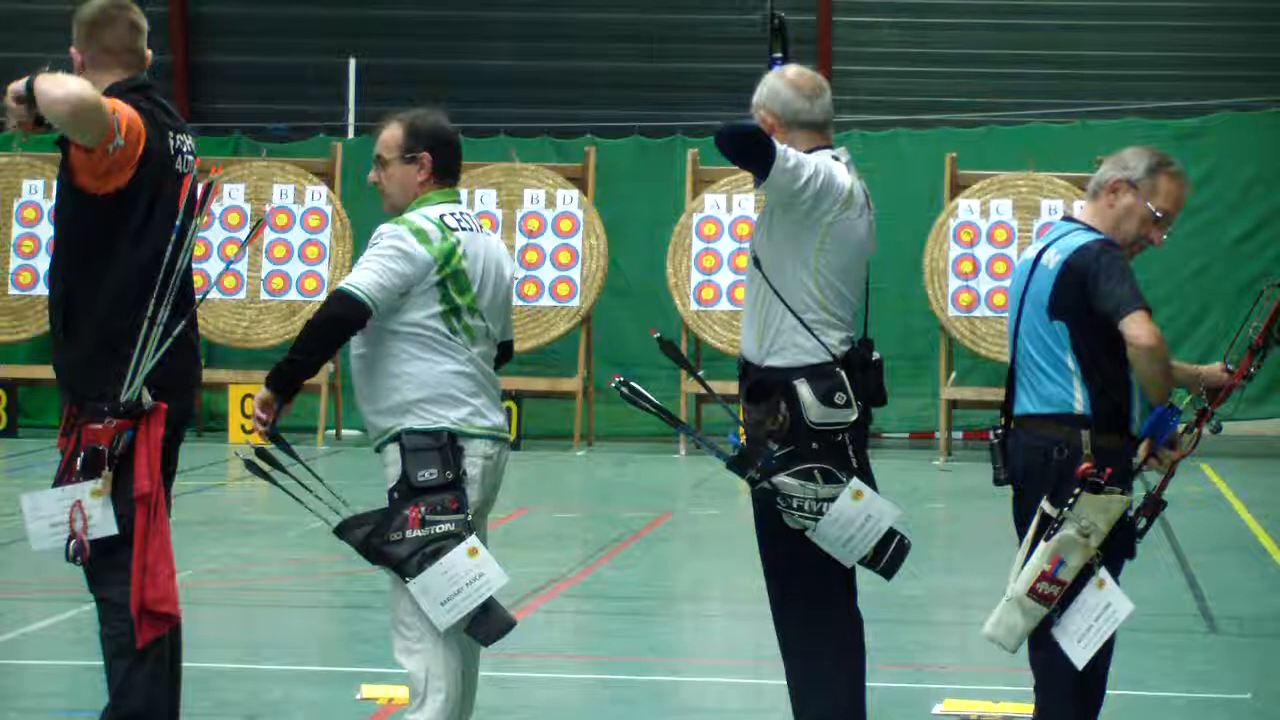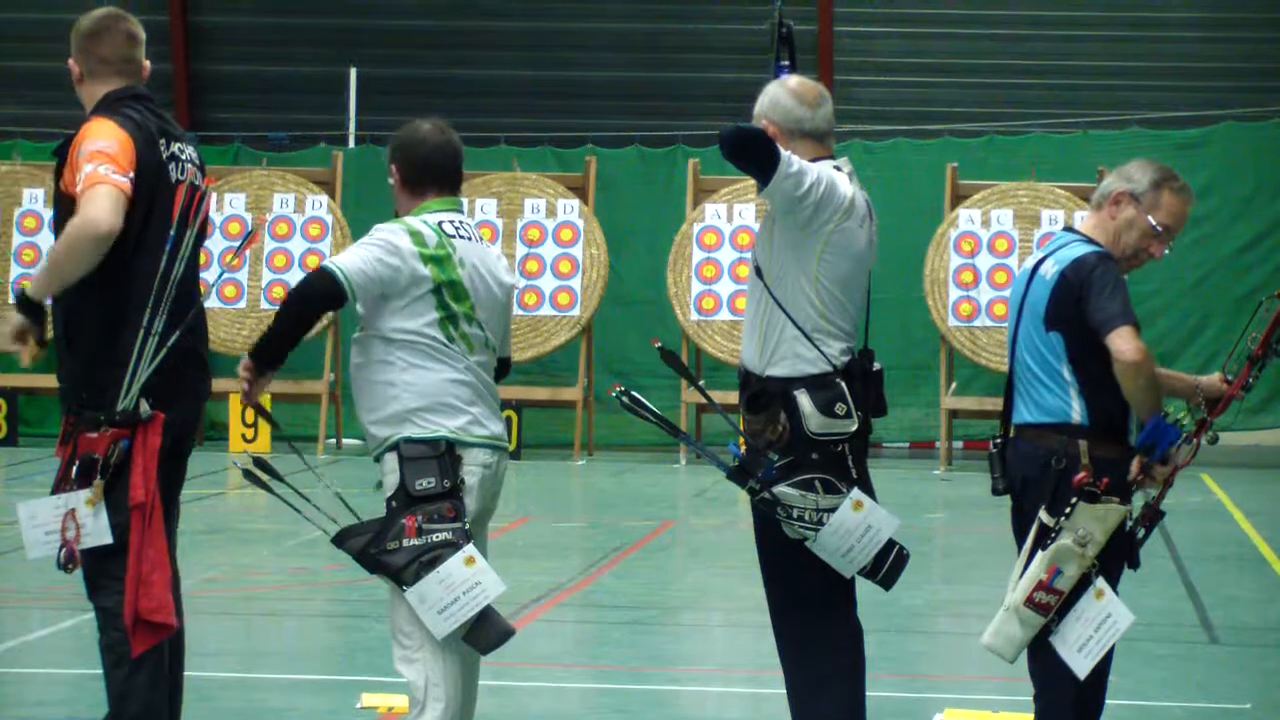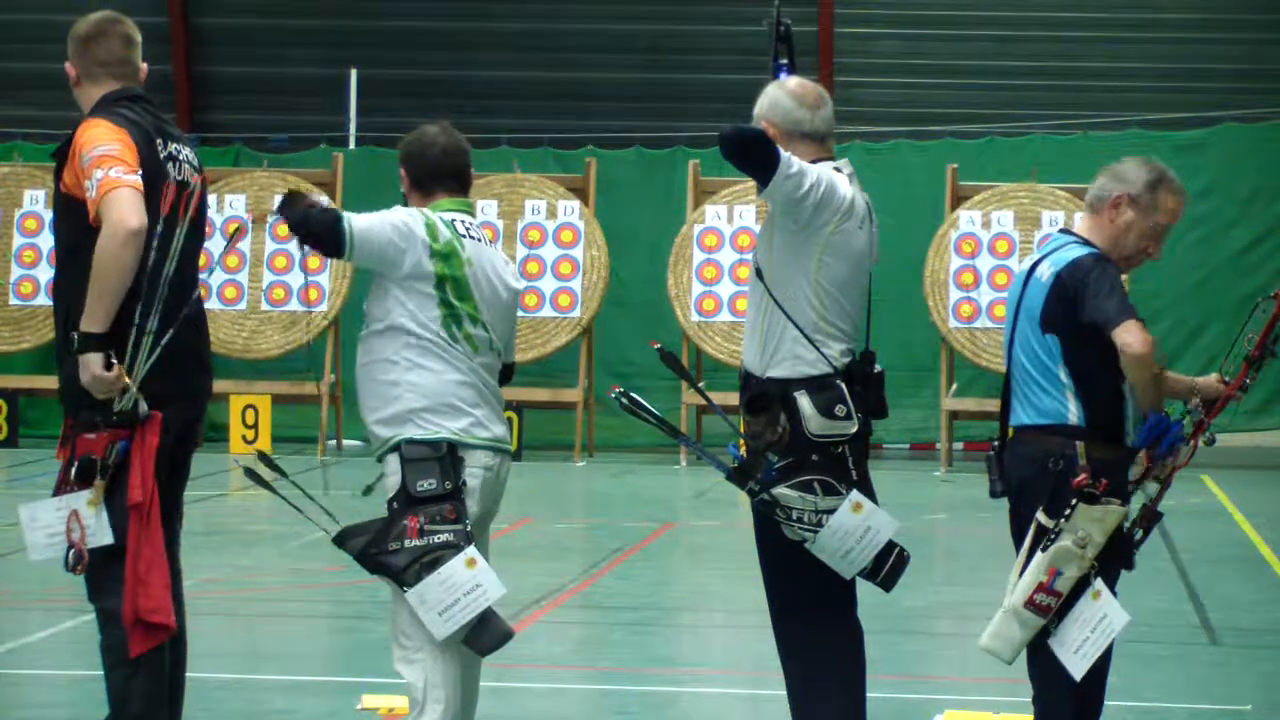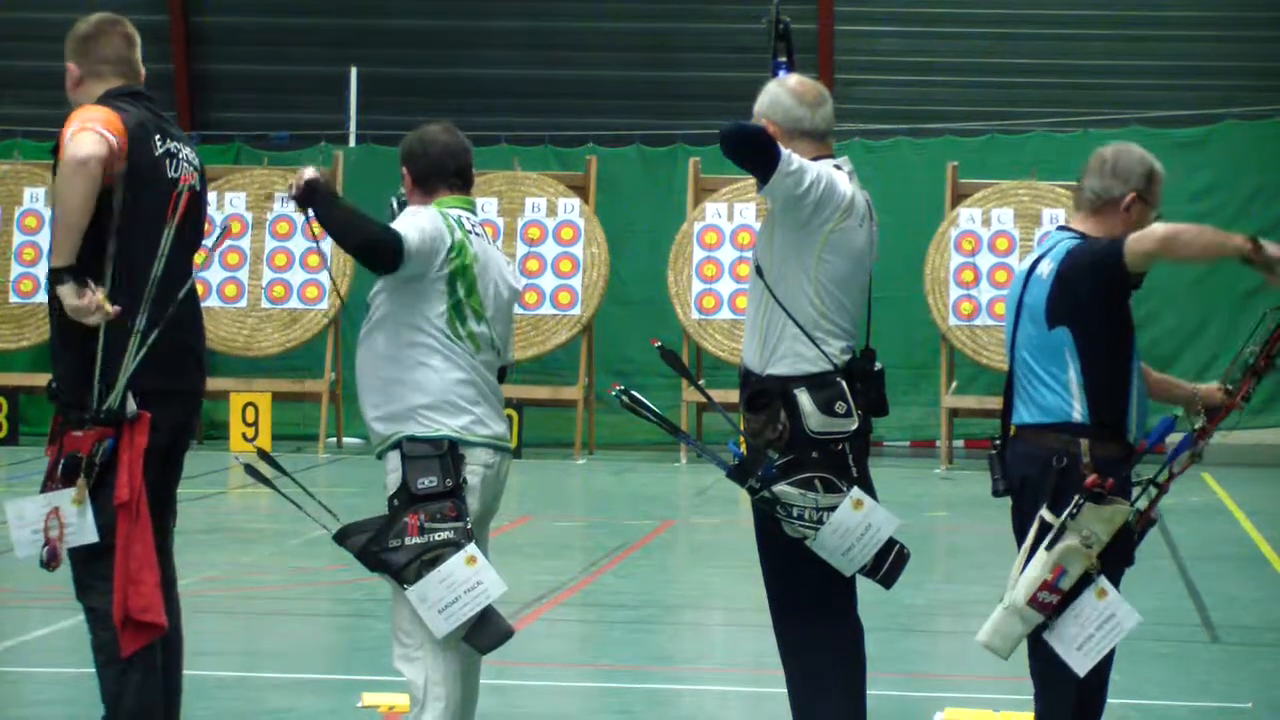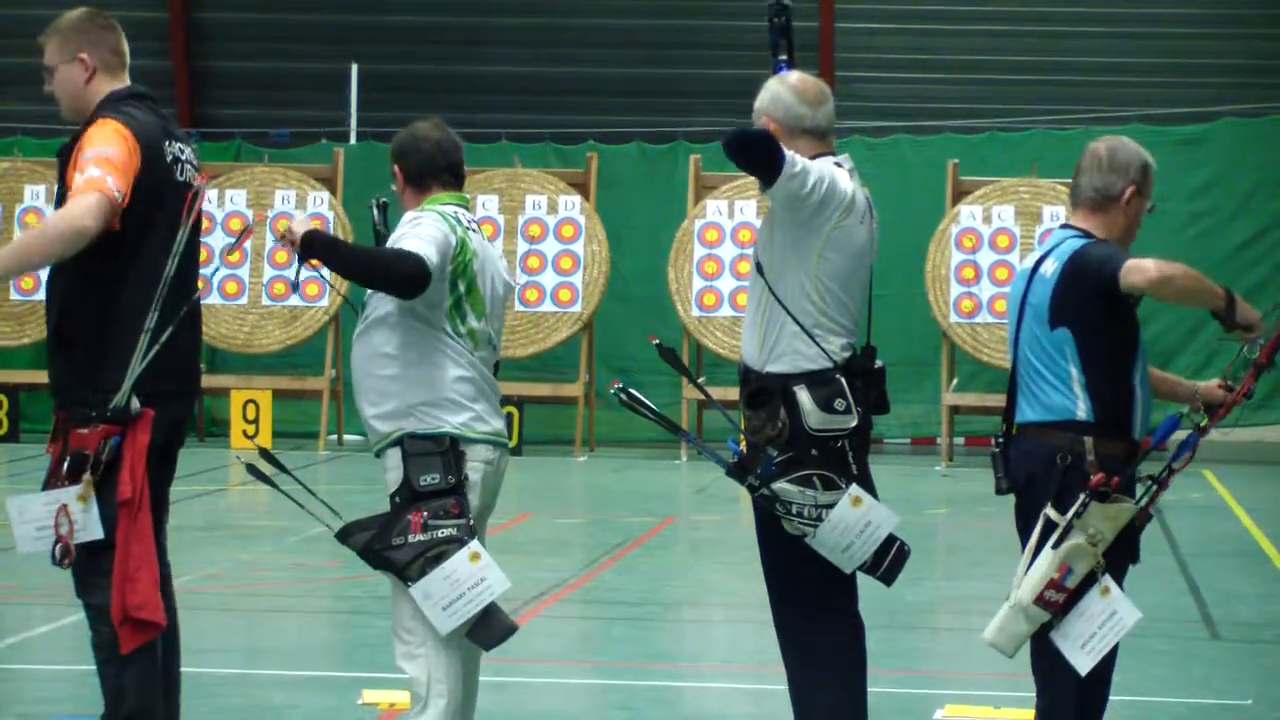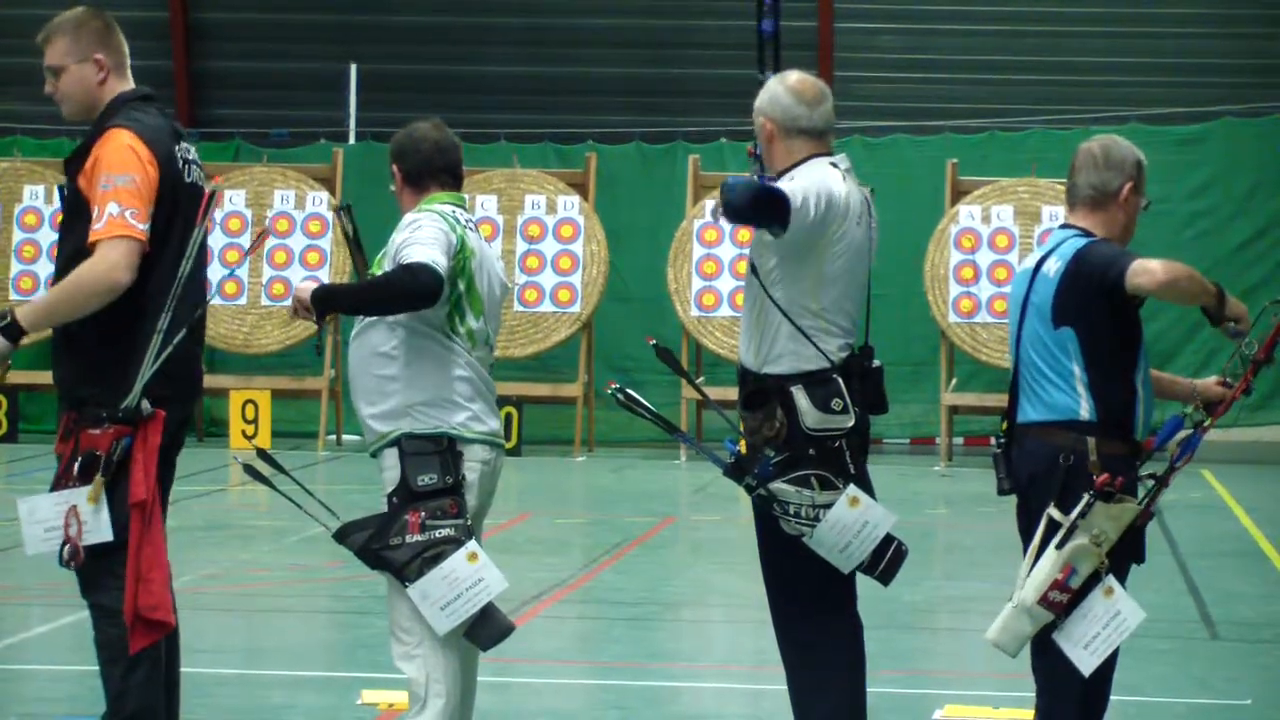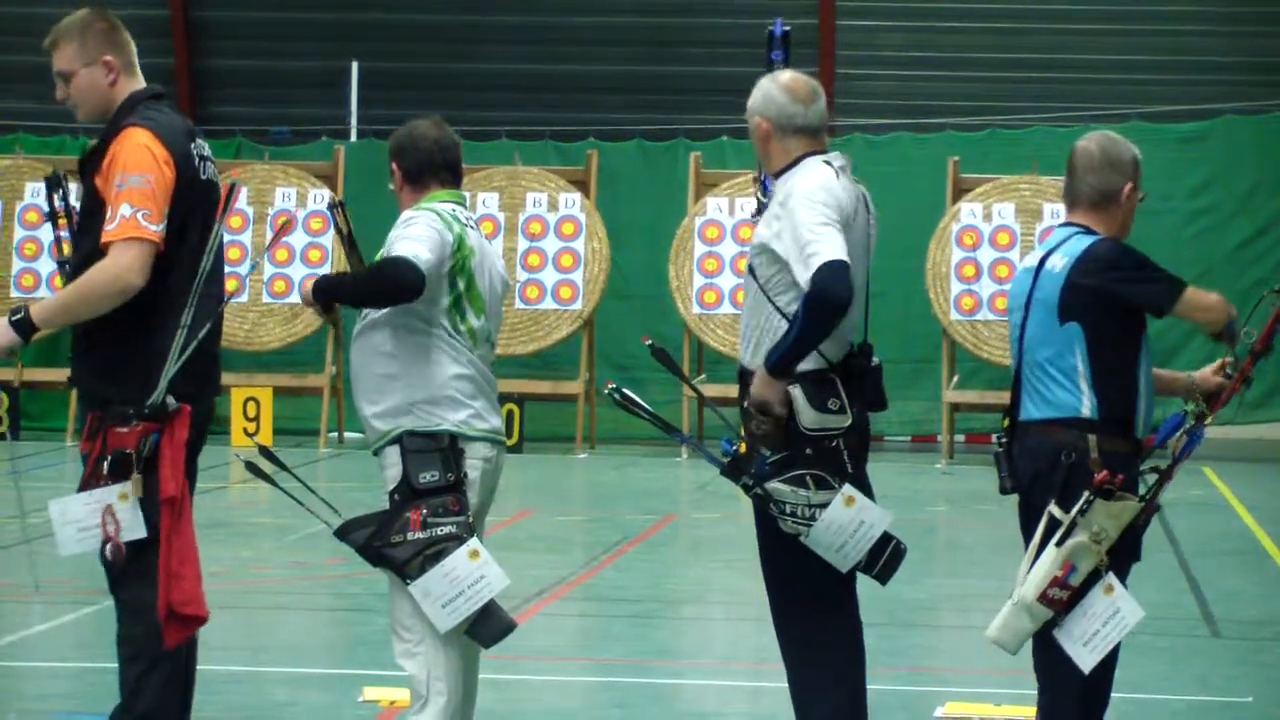
dt=0.5s
person 1, frame 1
left shoulder: (119, 124)
right shoulder: (167, 126)
left elbow: (74, 99)
left hip: (117, 377)
right hip: (157, 371)
left knee: (119, 561)
right knee: (140, 552)
person 1, frame 2
left shoulder: (106, 133)
right shoulder: (176, 139)
left elbow: (99, 223)
left hip: (120, 387)
right hip: (172, 379)
left knee: (117, 568)
right knee: (149, 562)
person 1, frame 3
left shoulder: (100, 134)
right shoulder: (173, 141)
left elbow: (126, 225)
left wrist: (90, 340)
left hip: (123, 388)
right hip: (175, 381)
left knee: (120, 572)
right knee: (152, 564)
person 1, frame 4
left shoulder: (102, 121)
right shoulder: (178, 144)
left elbow: (81, 158)
left wrist: (66, 269)
left hip: (117, 385)
right hip: (169, 380)
left knee: (109, 571)
right knee: (148, 562)
person 1, frame 5
left shoulder: (114, 131)
right shoulder: (170, 138)
left elbow: (80, 219)
left hip: (113, 389)
right hip: (158, 383)
left knee: (110, 571)
right knee: (140, 563)
person 1, frame 6
left shoulder: (121, 142)
right shoulder: (166, 135)
left elbow: (113, 267)
left hip: (120, 394)
right hip: (153, 387)
left knee: (114, 575)
right knee: (138, 566)
person 1, frame 7
left shoulder: (137, 141)
right shoulder: (178, 133)
left elbow: (126, 271)
right wrist: (85, 232)
left hip: (143, 394)
right hip: (165, 386)
left knee: (143, 571)
right knee: (155, 566)
person 2, frame 1
left shoulder: (817, 179)
right shoulder: (839, 181)
left elbow: (734, 140)
left wrist: (763, 133)
left hip: (801, 409)
right hip: (811, 401)
left knee: (813, 589)
right knee: (809, 584)
person 2, frame 2
left shoulder: (814, 189)
right shoulder: (841, 191)
left elbow: (736, 142)
left wrist: (768, 139)
left hip: (802, 419)
right hip: (816, 407)
left knee: (812, 599)
right knee: (809, 594)
person 2, frame 3
left shoulder: (817, 192)
right shoulder: (843, 193)
left elbow: (737, 143)
left wrist: (765, 139)
left hip: (803, 422)
right hip: (814, 412)
left knee: (813, 601)
right knee: (810, 597)
person 2, frame 4
left shoulder: (817, 189)
right shoulder: (844, 191)
left elbow: (738, 140)
left wrist: (765, 141)
left hip: (804, 421)
right hip: (816, 410)
left knee: (812, 600)
right knee: (810, 595)
person 2, frame 5
left shoulder: (819, 188)
right shoulder: (841, 186)
left elbow: (742, 145)
left wrist: (766, 140)
left hip: (803, 418)
right hip: (813, 408)
left knee: (813, 595)
right knee: (811, 592)
person 2, frame 6
left shoulder: (814, 185)
right shoulder: (841, 184)
left elbow: (757, 201)
left wrist: (734, 191)
left hip: (801, 416)
right hip: (820, 407)
left knee: (810, 593)
right knee: (814, 590)
person 2, frame 7
left shoulder: (808, 189)
right shoulder: (839, 183)
left elbow: (831, 291)
left wrist: (774, 369)
left hip: (802, 413)
left knee: (809, 591)
right knee: (818, 590)
person 3, frame 1
left shoulder: (410, 234)
right shoulder: (488, 243)
left elbow: (340, 315)
left wrist: (278, 386)
right hip: (477, 441)
left knee: (425, 611)
person 3, frame 2
left shoulder: (404, 240)
right shoulder: (490, 255)
left elbow: (315, 295)
left wrist: (262, 358)
right hip: (477, 451)
left knee: (425, 624)
person 3, frame 3
left shoulder: (414, 232)
right shoulder: (497, 259)
left elbow: (323, 228)
left wrist: (295, 202)
right hip: (480, 452)
left knee: (425, 622)
person 3, frame 4
left shoulder: (431, 224)
right shoulder: (493, 255)
left elbow: (381, 248)
left wrist: (314, 192)
right hip: (475, 447)
left knee: (426, 622)
person 3, frame 5
left shoulder: (431, 223)
right shoulder: (484, 247)
left elbow: (407, 274)
left wrist: (314, 241)
right hip: (469, 444)
left knee: (426, 615)
person 3, frame 6
left shoulder: (429, 223)
right shoulder: (478, 243)
left elbow: (420, 285)
left wrist: (324, 297)
right hip: (464, 445)
left knee: (424, 616)
person 3, frame 7
left shoulder: (427, 219)
right shoulder: (478, 241)
left elbow: (402, 278)
left wrist: (325, 287)
right hip: (467, 442)
left knee: (425, 613)
person 4, frame 1
left shoulder: (1045, 248)
right shoulder: (1095, 254)
right elbow: (1143, 340)
left wrist: (1195, 376)
right wrist: (1164, 413)
left hip: (1042, 450)
right hip: (1079, 458)
left knee: (1059, 603)
person 4, frame 2
left shoulder: (1049, 258)
right shoulder: (1092, 266)
right elbow: (1129, 356)
left wrist: (1194, 388)
left hip: (1042, 459)
right hip: (1076, 467)
left knee: (1057, 614)
person 4, frame 3
left shoulder: (1049, 260)
right shoulder: (1088, 268)
right elbow: (1135, 348)
left wrist: (1193, 388)
right wrist: (1157, 420)
left hip: (1044, 463)
right hip: (1074, 470)
left knee: (1058, 615)
person 4, frame 4
left shoulder: (1052, 260)
right shoulder: (1084, 261)
left elbow: (1108, 366)
right elbow: (1160, 240)
left wrist: (1192, 395)
left hip: (1050, 462)
right hip: (1076, 468)
left knee: (1063, 610)
person 4, frame 5
left shoulder: (1051, 258)
right shoulder: (1086, 261)
right elbow: (1152, 275)
left wrist: (1193, 392)
right wrist: (1229, 304)
left hip: (1052, 460)
right hip: (1080, 467)
left knee: (1069, 614)
person 4, frame 6
left shoulder: (1047, 260)
right shoulder: (1090, 260)
right elbow: (1160, 275)
left wrist: (1191, 390)
right wrist: (1220, 301)
left hip: (1049, 458)
right hip: (1084, 465)
left knee: (1065, 611)
person 4, frame 7
left shoulder: (1041, 260)
right shoulder: (1102, 259)
right elbow: (1210, 311)
left wrist: (1189, 383)
right wrist: (1226, 315)
left hip: (1046, 454)
right hip: (1086, 462)
